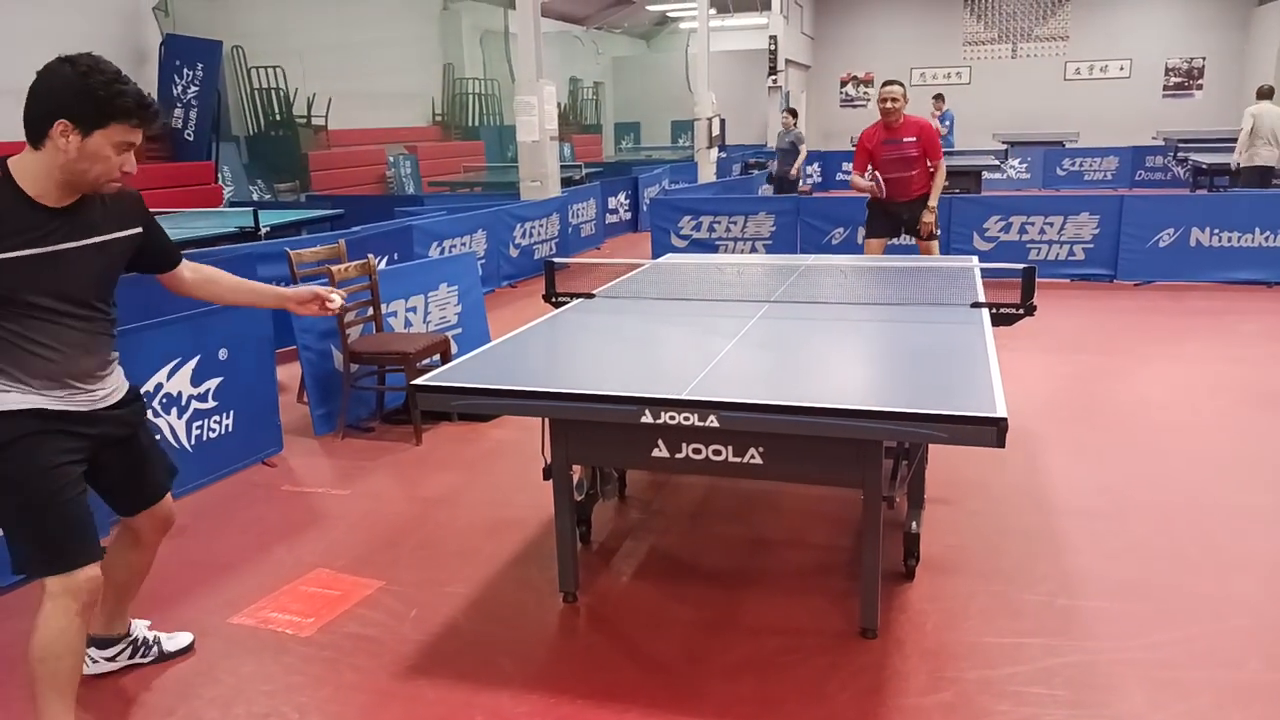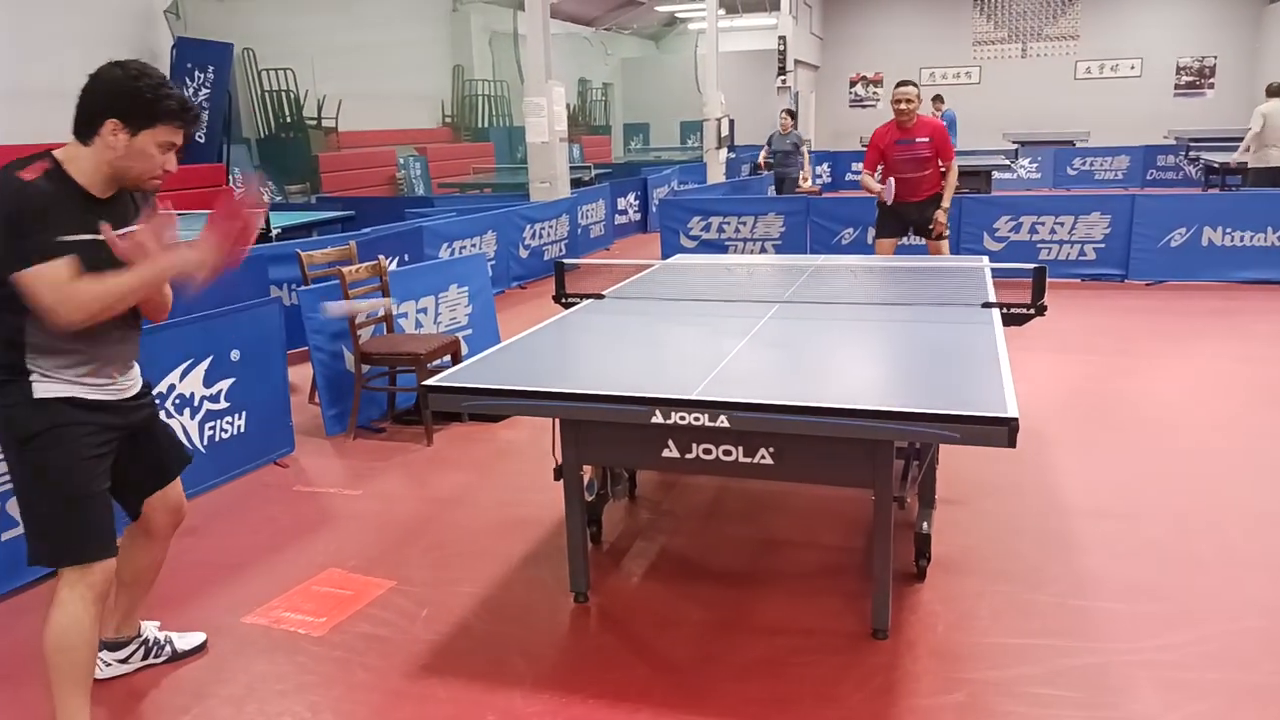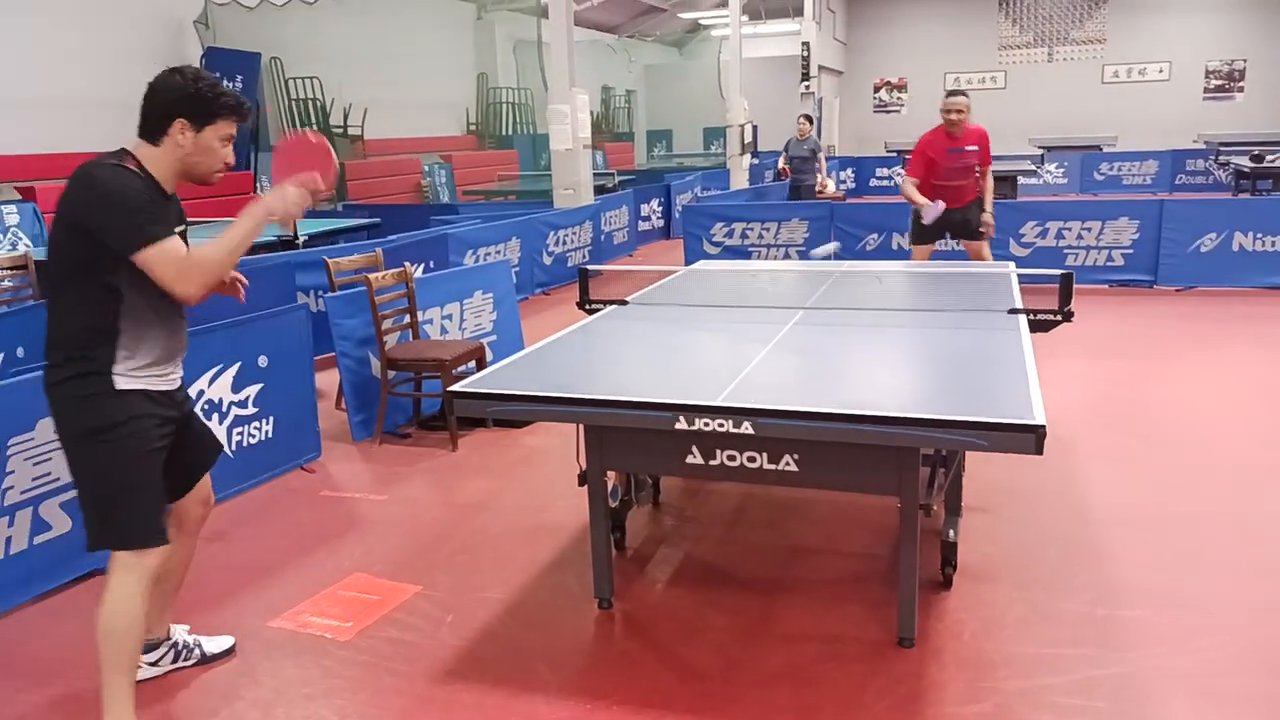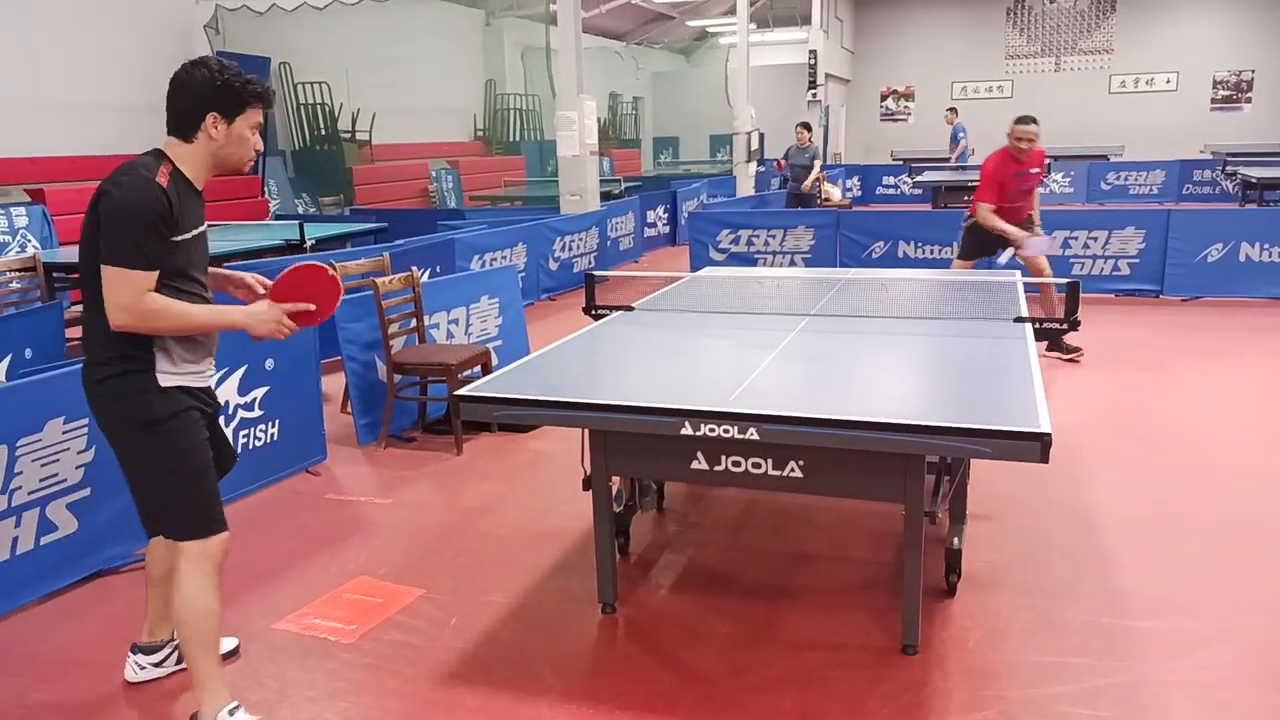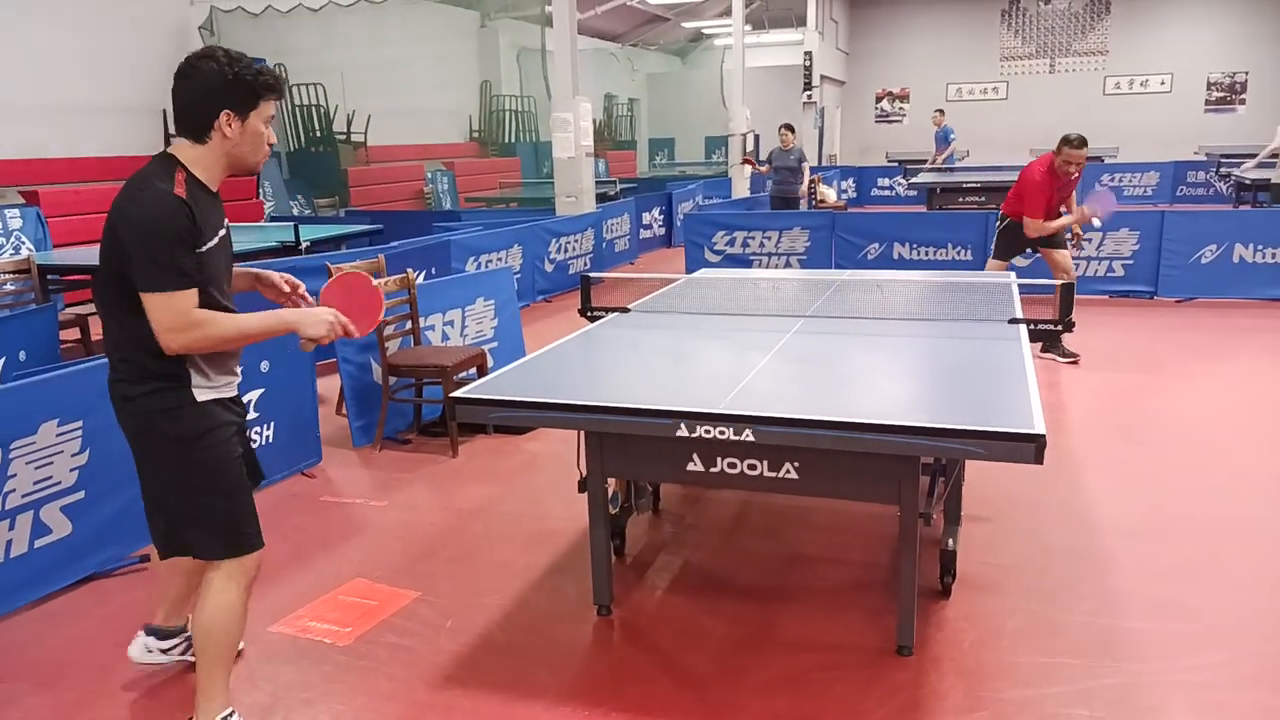
dt=0.3s
person 1, frame 1
left shoulder: (118, 206)
left elbow: (186, 276)
left wrist: (287, 297)
left hip: (108, 399)
left knee: (151, 518)
right knee: (76, 580)
left ankle: (109, 640)
person 1, frame 2
left shoulder: (130, 201)
left elbow: (159, 309)
right elbow: (67, 306)
left wrist: (151, 260)
right wrist: (162, 267)
left hip: (122, 391)
left knee: (163, 509)
right knee: (88, 570)
left ankle: (121, 641)
person 1, frame 3
left shoulder: (161, 195)
right shoulder: (107, 185)
left elbow: (185, 282)
right elbow: (184, 280)
left wrist: (218, 274)
right wrist: (265, 210)
left hip: (155, 384)
right hip: (105, 395)
left knee: (191, 504)
right knee: (139, 557)
left ankle: (153, 643)
person 1, frame 4
left shoulder: (181, 188)
right shoulder: (141, 192)
right elbow: (126, 309)
left wrist: (225, 281)
right wrist: (240, 317)
left hip: (175, 384)
right hip: (143, 390)
left knee: (179, 519)
right knee: (204, 541)
left ankle: (152, 646)
person 1, frame 5
left shoulder: (195, 190)
right shoulder: (158, 205)
right elbow: (177, 330)
left wrist: (254, 279)
right wrist: (291, 320)
left hip: (196, 396)
right hip: (173, 404)
left knee: (205, 526)
right knee: (236, 555)
left ankle: (164, 633)
person 2, frame 1
left shoulder: (923, 127)
right shoulder: (868, 136)
left elbow: (940, 168)
right elbow: (856, 177)
left wrist: (931, 207)
right wrist: (867, 186)
left hip: (919, 202)
right hip: (883, 204)
person 2, frame 2
left shoulder: (936, 129)
right shoulder: (880, 135)
left elbow: (951, 169)
right elbow: (865, 176)
left wrist: (944, 207)
right wrist: (876, 188)
left hip: (930, 202)
right hip: (893, 203)
person 2, frame 3
left shoulder: (980, 135)
right shoulder: (927, 142)
left elbow: (986, 174)
right elbow: (907, 185)
left wrist: (988, 209)
right wrist: (921, 202)
left hip: (967, 206)
left knee: (984, 261)
person 2, frame 4
left shoulder: (1038, 157)
right shoulder: (994, 164)
right elbow: (982, 214)
left wrist: (1035, 223)
right wrist: (1013, 233)
left hip: (1018, 219)
right hip: (985, 225)
left knee: (1044, 274)
left ankle: (1055, 341)
person 2, frame 5
left shoulder: (1074, 167)
right shoulder: (1036, 177)
right elbow: (1032, 230)
left wrist: (1074, 222)
right wrist: (1072, 217)
left hip: (1050, 221)
right hip: (1016, 221)
left knee: (1067, 274)
left ankle: (1052, 342)
